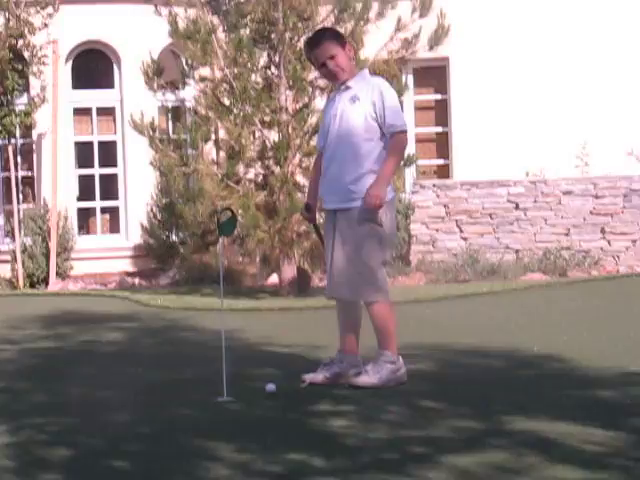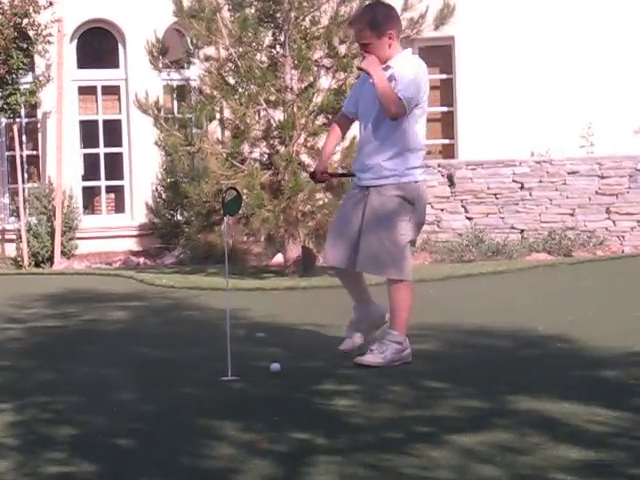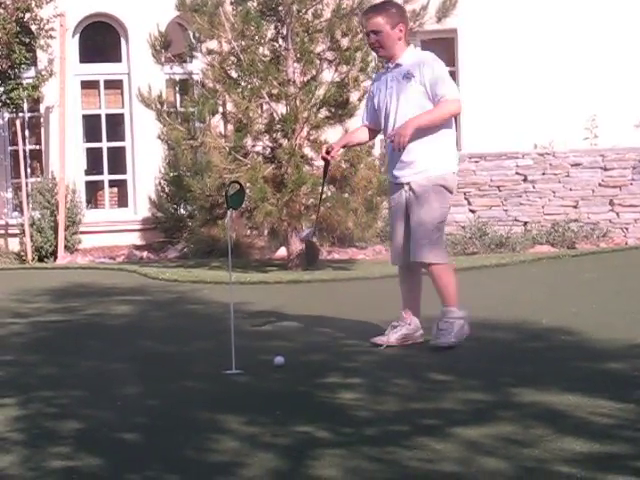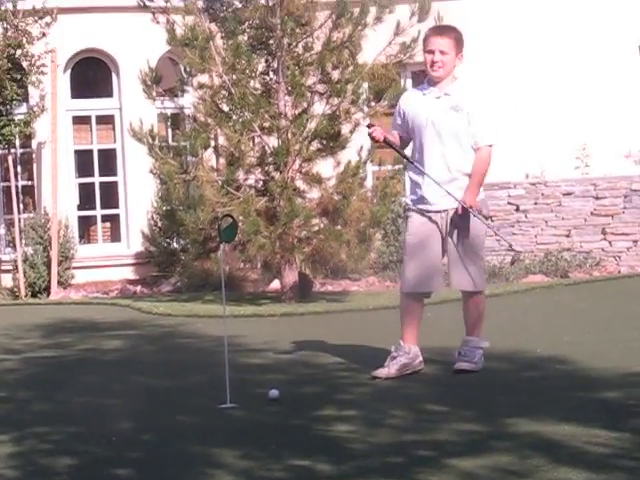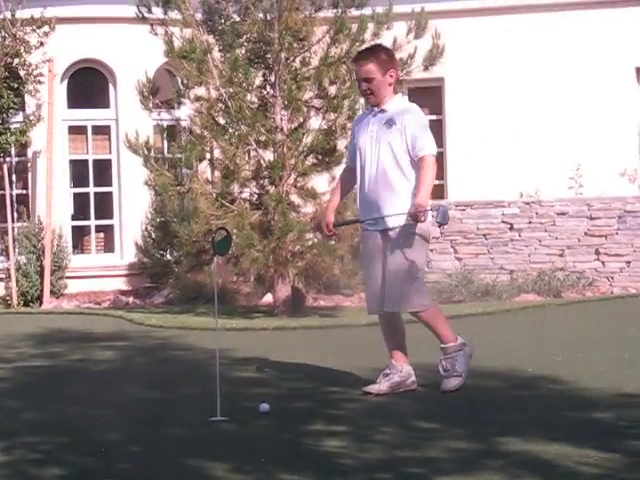
dt=0.7s
person 1, frame 1
left shoulder: (375, 89)
right shoulder: (331, 104)
left elbow: (399, 138)
left wrist: (381, 183)
right wrist: (311, 196)
left hip: (367, 207)
right hip: (335, 207)
left knee: (370, 283)
right knee: (342, 286)
left ankle: (391, 361)
right ankle: (347, 358)
person 1, frame 2
left shoulder: (412, 68)
right shoulder: (367, 77)
left elbow: (395, 109)
right elbow: (344, 119)
left wrist: (376, 73)
right wrist: (323, 159)
left hip: (398, 183)
right hip: (362, 181)
left knee: (394, 262)
right knee: (338, 255)
left ankle: (396, 341)
right ankle: (369, 314)
person 1, frame 3
left shoulder: (426, 63)
right shoulder: (380, 81)
left elbow: (453, 105)
right elbow: (371, 128)
left wrist: (413, 123)
right wrist: (340, 143)
left hip: (433, 173)
right hip: (400, 177)
left knee: (429, 248)
right knee: (404, 252)
left ankle: (454, 316)
right ankle: (409, 321)
person 1, frame 4
left shoulder: (468, 100)
right shoulder: (410, 99)
left elbow: (484, 150)
left wrist: (471, 194)
right wrist: (384, 135)
left hip: (463, 205)
right hip: (422, 205)
left knee: (470, 278)
right knee: (412, 279)
left ankle: (472, 346)
right ankle: (407, 351)
person 1, frame 5
left shoulder: (409, 114)
right shoulder: (361, 123)
left elbow: (427, 160)
right elbow: (351, 170)
left wrist: (421, 198)
right wrist: (331, 207)
left hip: (405, 224)
right hip: (372, 226)
left knee: (410, 296)
right knee: (381, 302)
left ankle: (455, 347)
right ankle: (400, 369)
